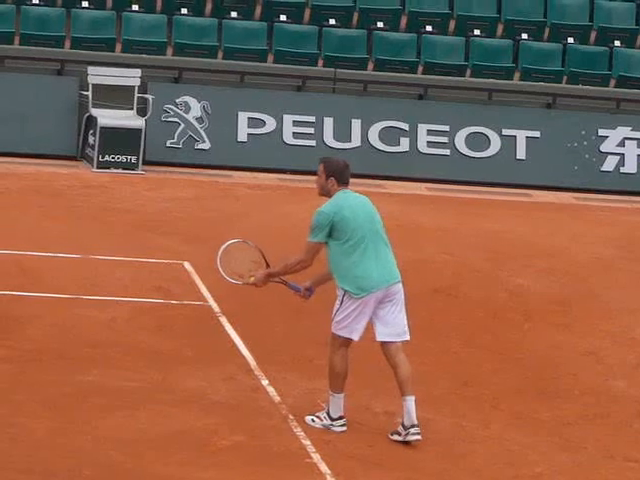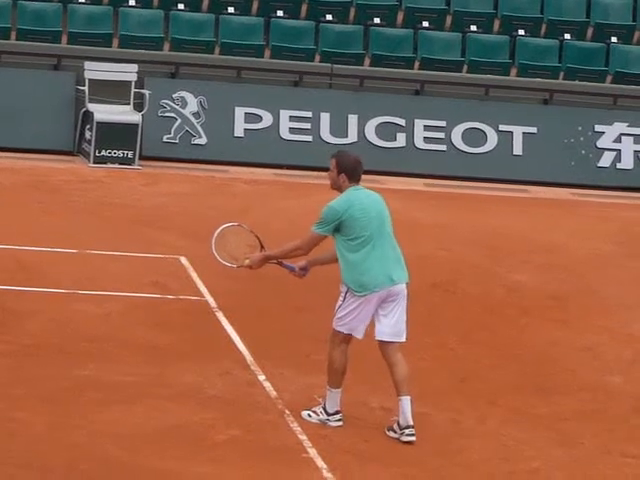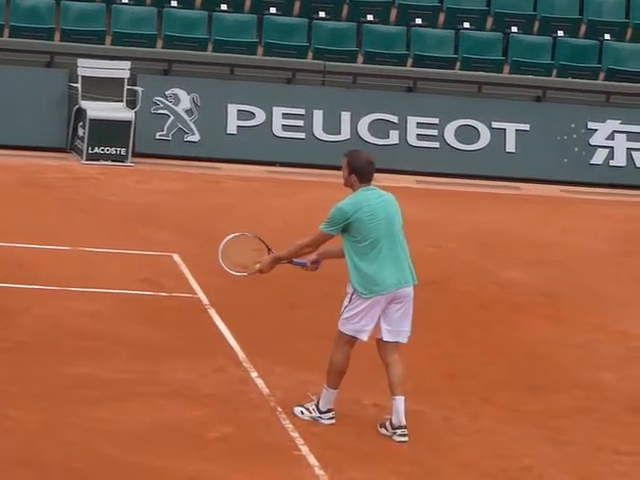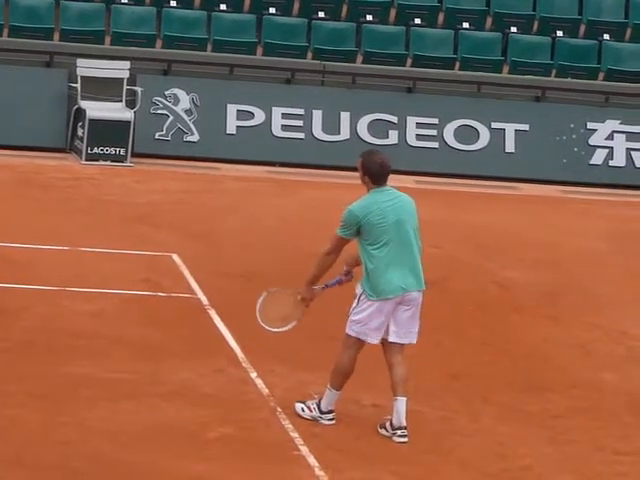
dt=1s
person 1, frame 1
left shoulder: (327, 212)
right shoulder: (364, 202)
left elbow: (304, 261)
left wrist: (268, 274)
right wrist: (315, 283)
left hip: (360, 288)
right hip: (390, 282)
left knee: (339, 346)
right knee: (394, 350)
left ankle: (335, 415)
right ankle: (410, 422)
person 1, frame 2
left shoulder: (338, 207)
right shoulder: (376, 199)
left elbow: (303, 246)
left wrist: (264, 257)
right wrist: (311, 264)
left hip: (363, 286)
right hip: (396, 281)
left knee: (339, 341)
right knee: (393, 349)
left ankle: (331, 410)
right ankle: (405, 422)
person 1, frame 3
left shoulder: (347, 208)
right shoulder: (390, 199)
left elbow: (310, 244)
left wrist: (275, 259)
right wrist: (323, 255)
left hip: (370, 288)
right hip: (403, 284)
left knee: (343, 343)
right knee: (390, 351)
left ankle: (324, 408)
right ankle: (398, 422)
person 1, frame 4
left shoulder: (358, 210)
right shoulder: (408, 202)
left elbow: (331, 253)
left wrist: (309, 284)
right wrist: (353, 263)
left hip: (380, 290)
right hip: (412, 287)
left knee: (351, 346)
right knee: (395, 352)
left ankle: (325, 408)
right ankle: (399, 422)
